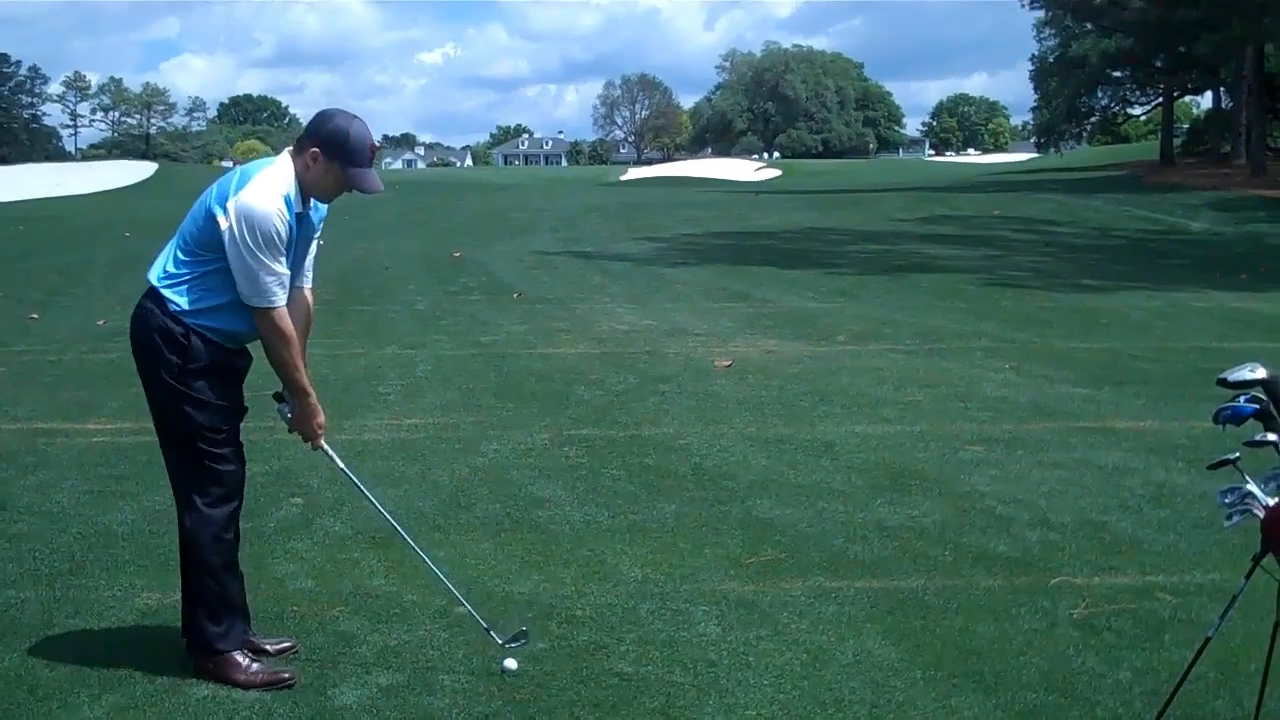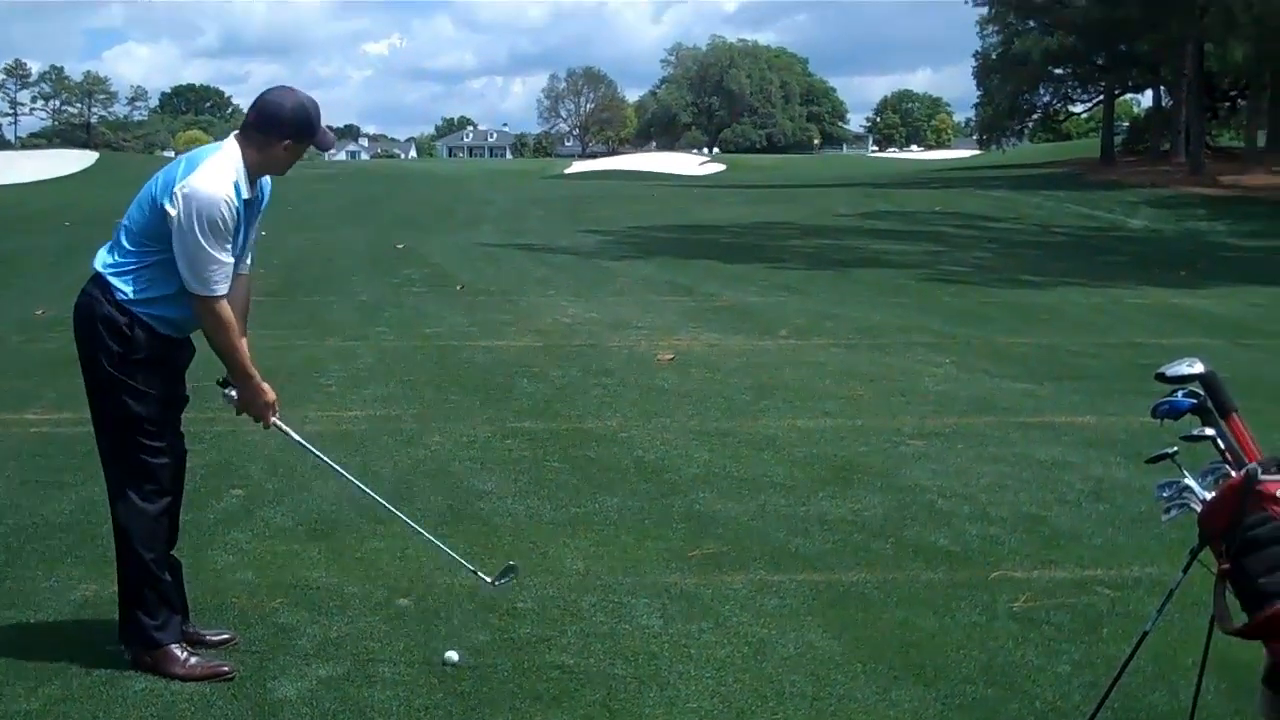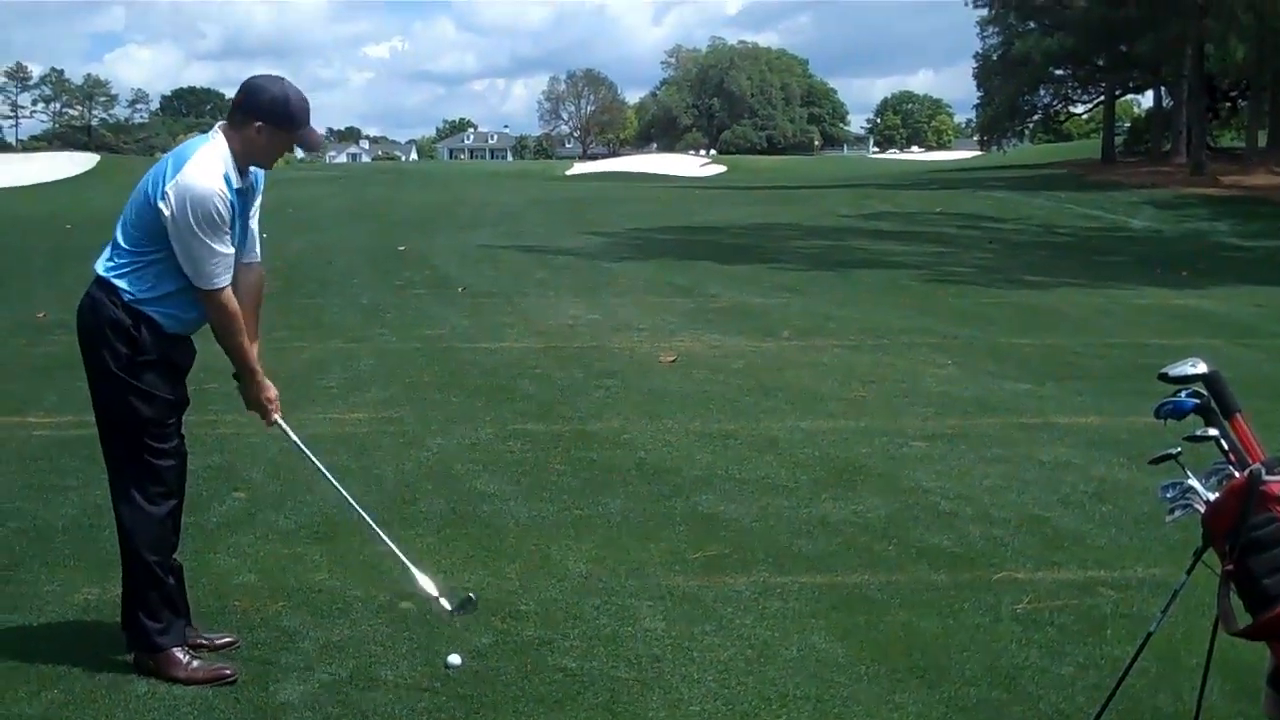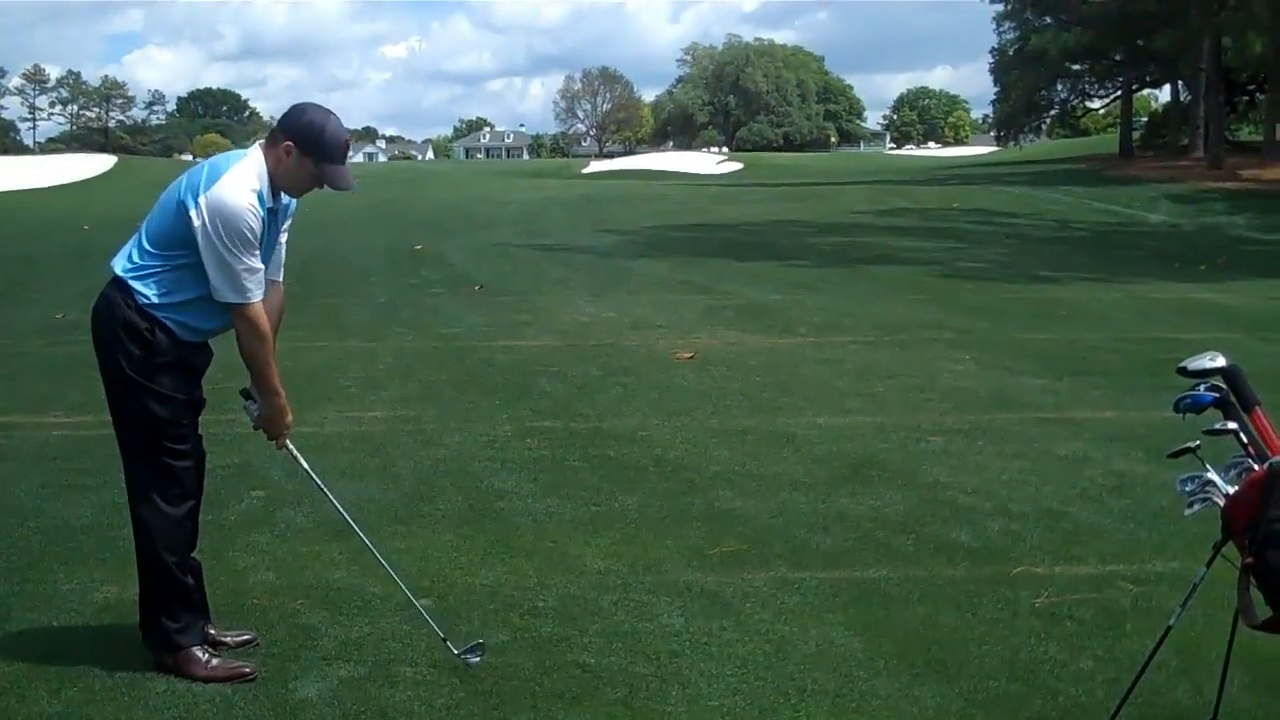
dt=0.7s
person 1, frame 1
left shoulder: (308, 202)
right shoulder: (259, 203)
left elbow: (298, 295)
right elbow: (270, 315)
left wrist: (299, 390)
right wrist: (305, 399)
left hip: (213, 340)
right hip: (175, 337)
left knee: (224, 483)
right knee: (209, 486)
left ankle: (227, 626)
right ankle: (215, 645)
person 1, frame 2
left shoulder: (252, 183)
right shoulder: (207, 189)
left elbow: (237, 278)
right elbow: (211, 305)
left wrist: (243, 376)
right wrist: (251, 383)
left hip: (153, 328)
right hip: (119, 327)
left knee: (164, 473)
right knee: (144, 479)
left ankle: (166, 618)
right ankle: (153, 638)
person 1, frame 3
left shoulder: (245, 175)
right shoulder: (199, 184)
left elbow: (247, 269)
right elbow: (217, 297)
left wrist: (254, 360)
right wrist: (253, 378)
left hip: (158, 330)
right hip: (123, 329)
left knee: (165, 477)
right knee: (148, 481)
left ankle: (169, 622)
right ankle: (155, 640)
person 1, frame 4
left shoulder: (276, 193)
right shoulder: (232, 198)
left elbow: (270, 289)
right elbow: (246, 313)
left wrist: (267, 388)
right wrist: (274, 399)
left hip: (174, 332)
right hip: (137, 330)
left knee: (183, 476)
right knee: (166, 481)
left ankle: (187, 619)
right ankle: (175, 639)
